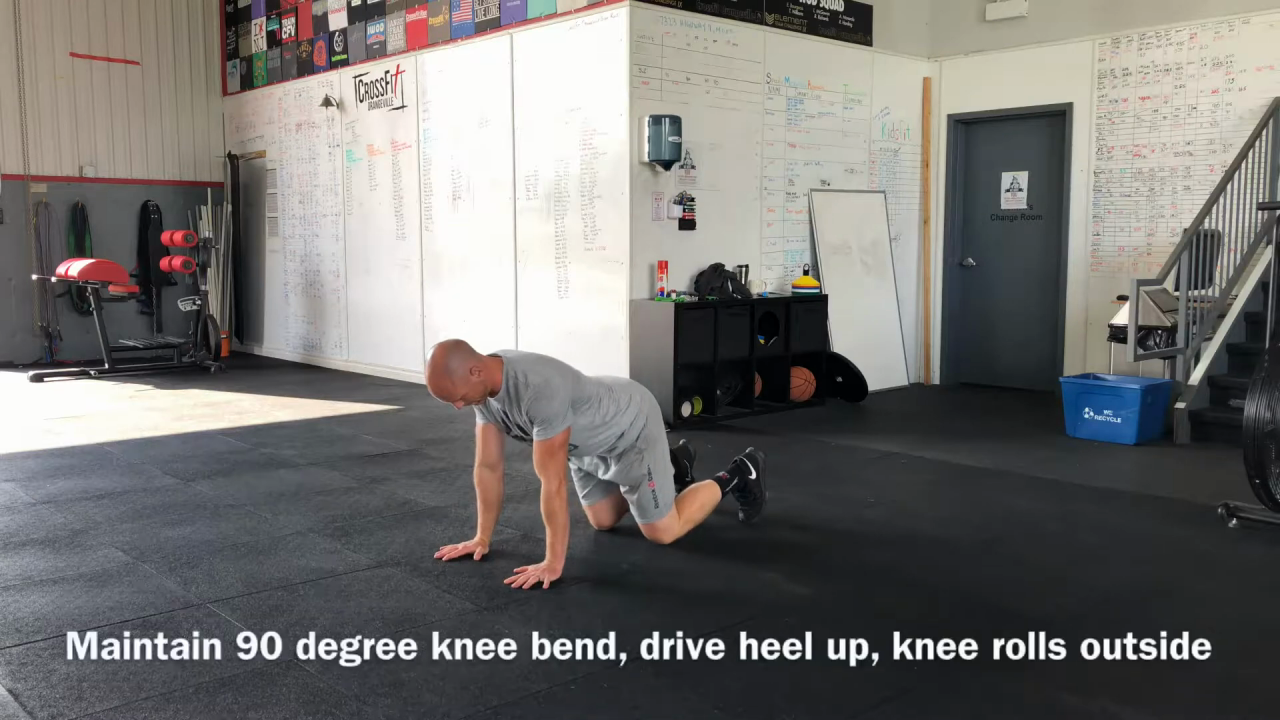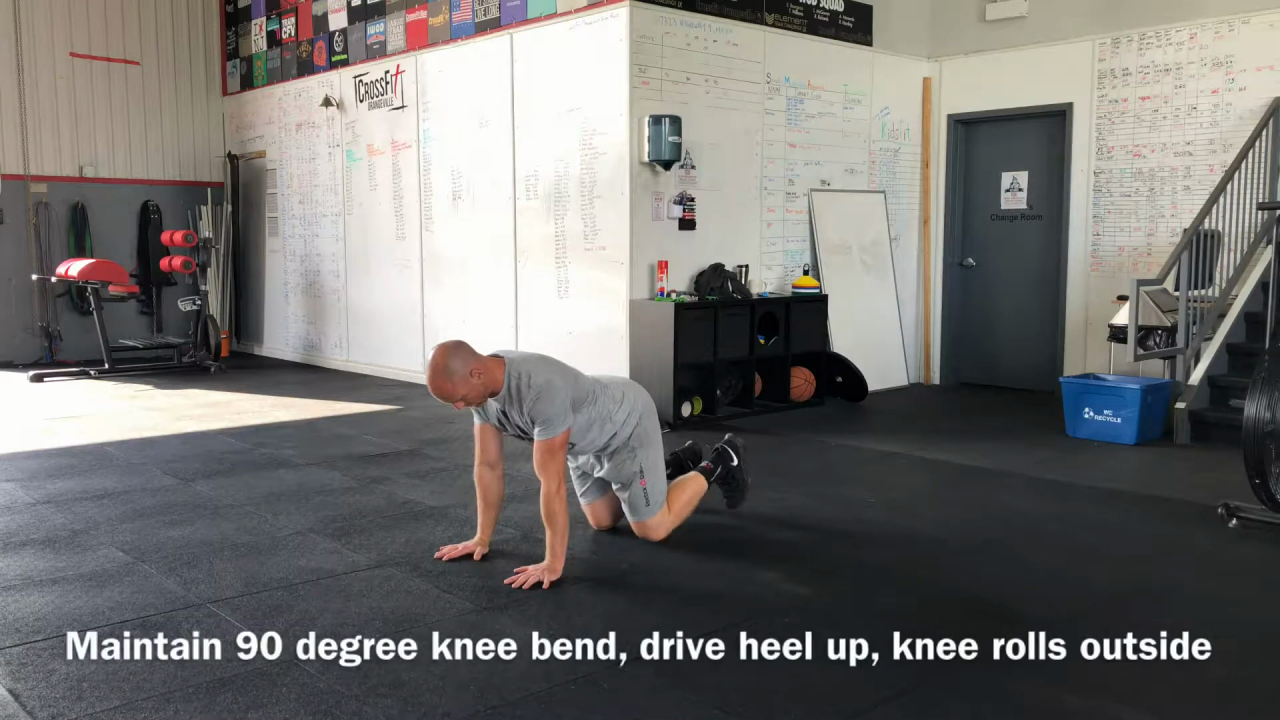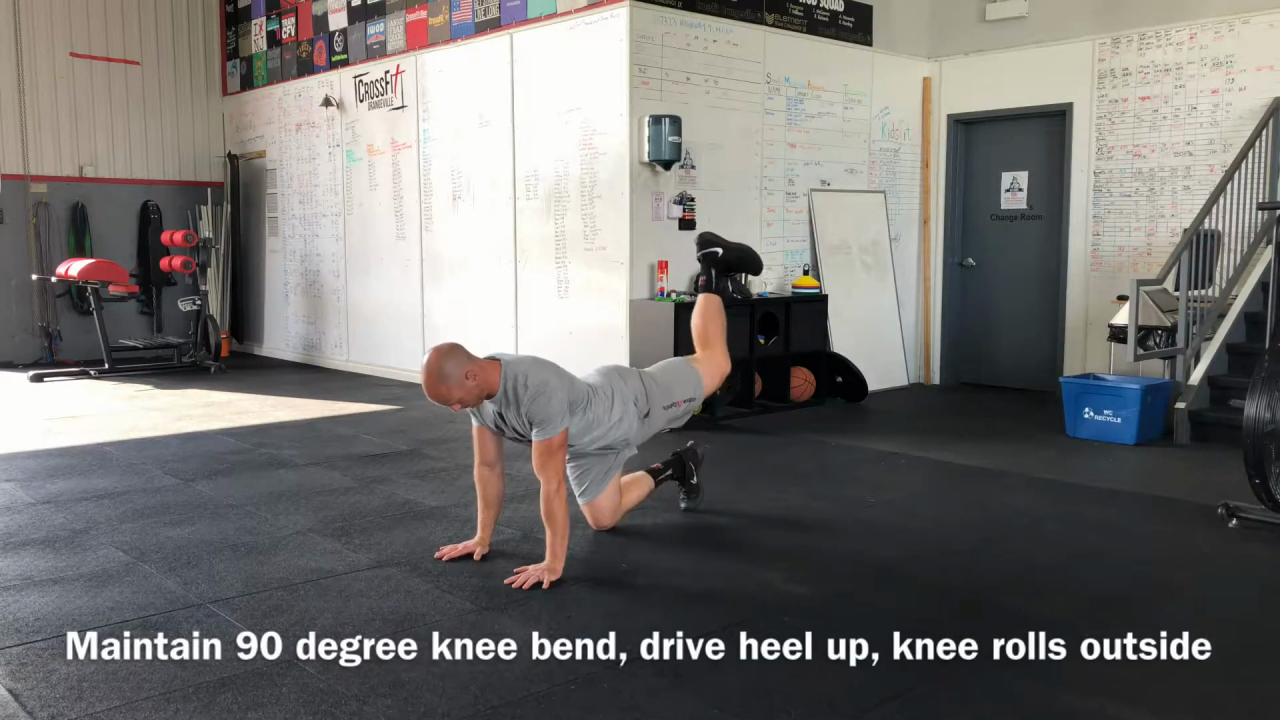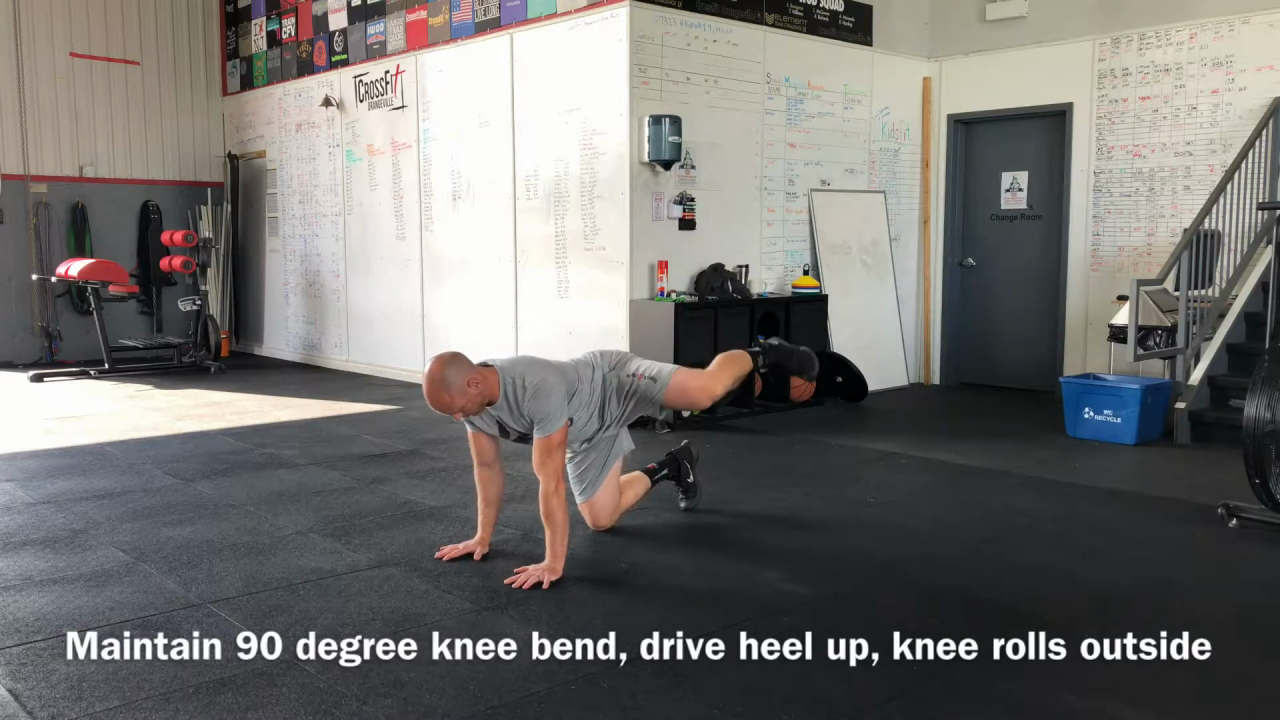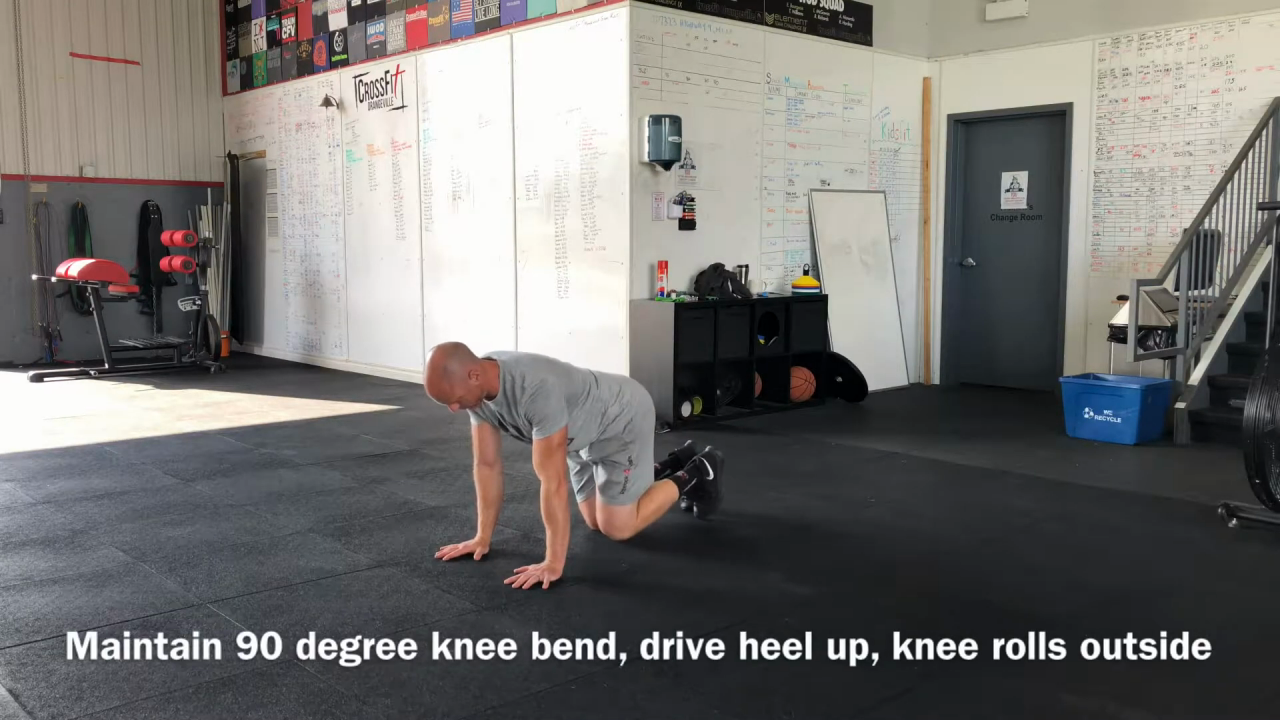
dt=1s
person 1, frame 1
left shoulder: (539, 389)
right shoulder: (482, 386)
left elbow: (553, 482)
right elbow: (488, 466)
left wrist: (554, 562)
right wrist: (482, 538)
left hip: (630, 426)
right hip: (589, 439)
left knee: (662, 531)
right knee: (603, 522)
left ankle: (738, 475)
right ankle: (672, 467)
person 1, frame 2
left shoulder: (541, 389)
right shoulder: (481, 386)
left elbow: (552, 481)
right elbow: (488, 466)
left wrist: (554, 562)
right wrist: (482, 538)
left hip: (626, 422)
right hip: (587, 438)
left knee: (654, 528)
right knee: (603, 522)
left ankle: (717, 463)
right ankle: (674, 464)
person 1, frame 3
left shoulder: (538, 390)
right shoulder: (476, 389)
left elbow: (552, 481)
right elbow: (488, 466)
left wrist: (554, 562)
right wrist: (482, 538)
left hip: (628, 404)
left knee: (715, 365)
right knee: (603, 520)
left ankle: (712, 271)
right ankle: (673, 468)
person 1, frame 4
left shoulder: (537, 389)
right shoulder: (472, 399)
left elbow: (551, 480)
right elbow: (487, 468)
left wrist: (554, 562)
right wrist: (483, 536)
left hip: (613, 380)
right hip: (586, 431)
left knee: (704, 392)
right knee: (601, 519)
left ankle: (762, 356)
right ankle: (671, 465)
person 1, frame 5
left shoulder: (536, 389)
right shoulder: (476, 387)
left elbow: (553, 481)
right elbow: (487, 465)
left wrist: (554, 563)
right wrist: (482, 537)
left hip: (622, 419)
right hip: (588, 432)
left knee: (617, 527)
right knee: (597, 521)
left ankle: (696, 474)
right ankle: (676, 463)
